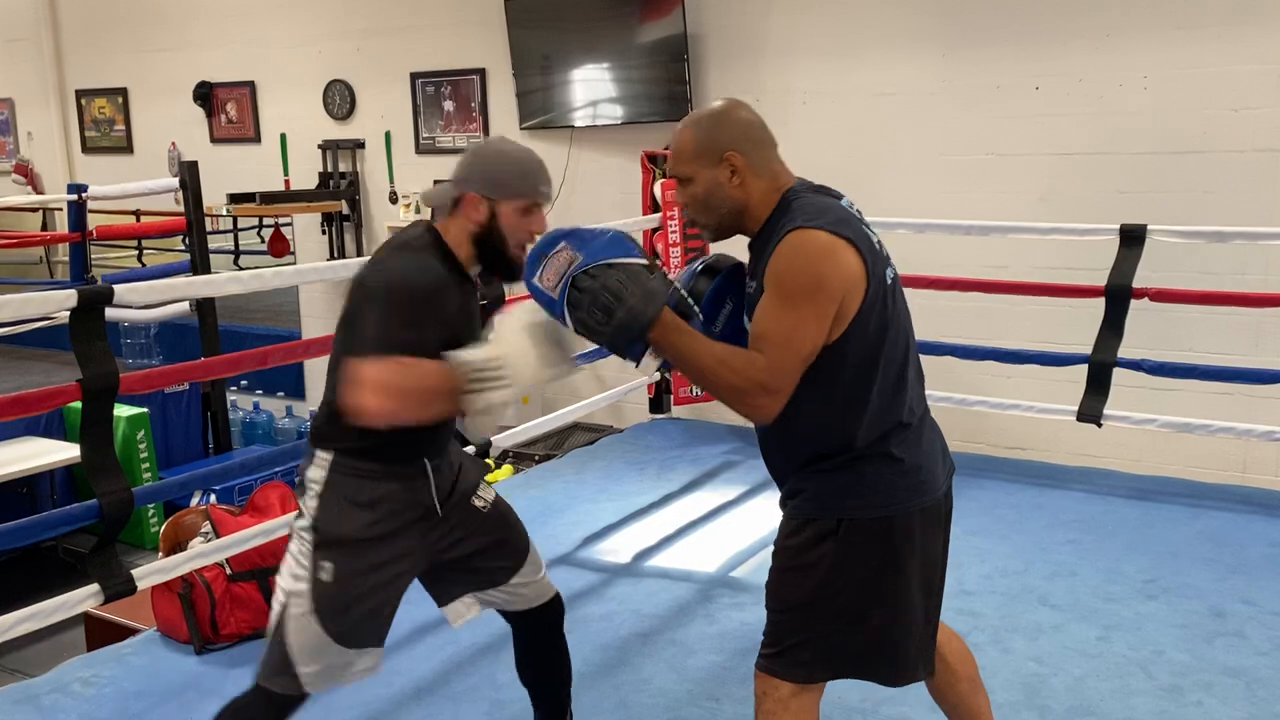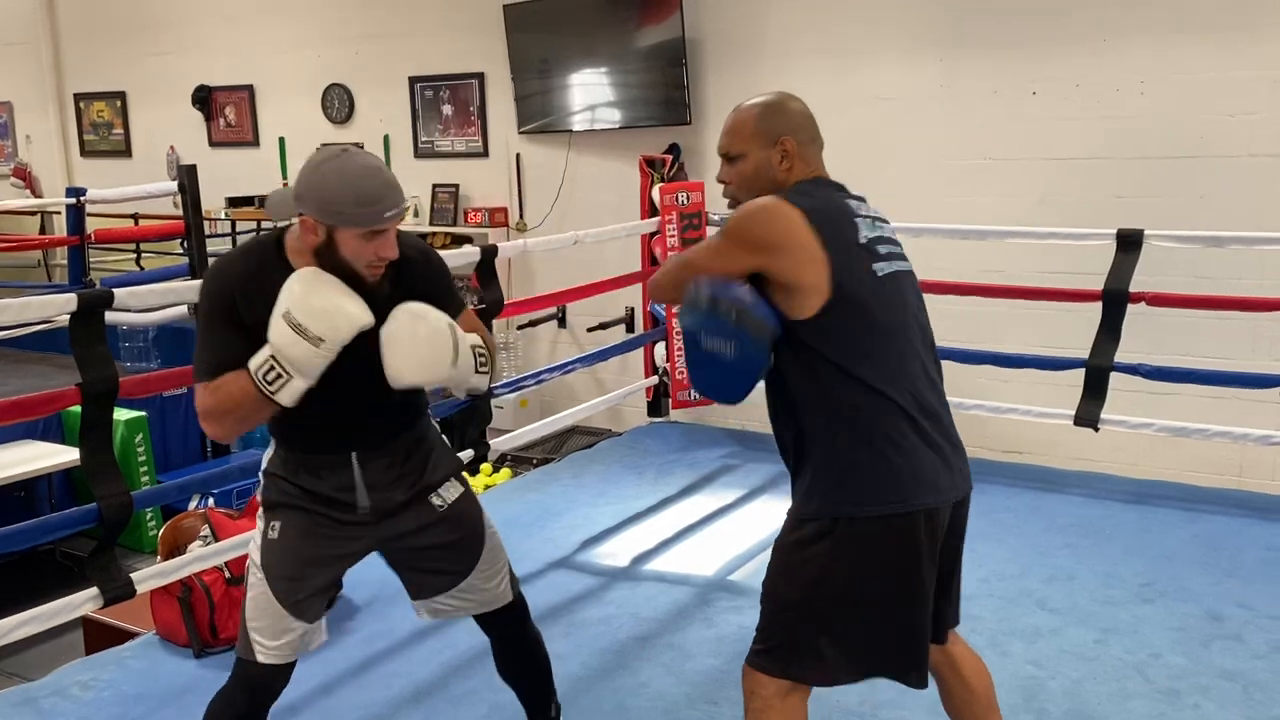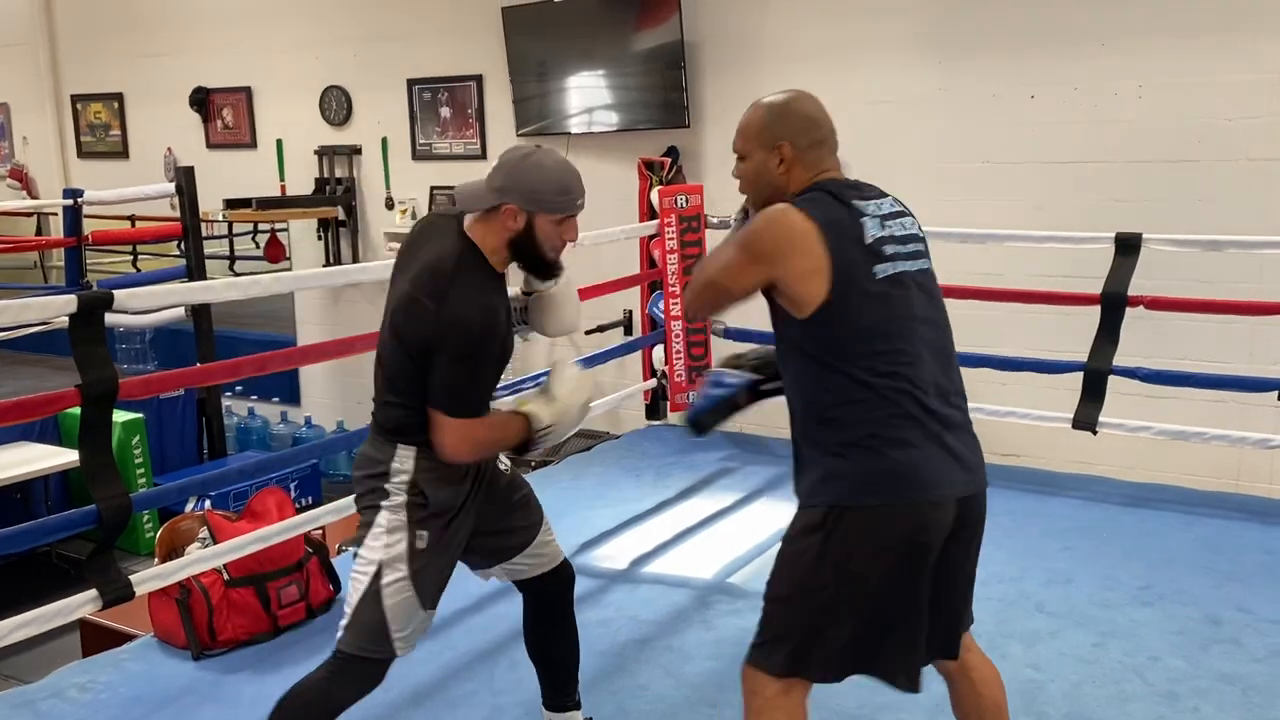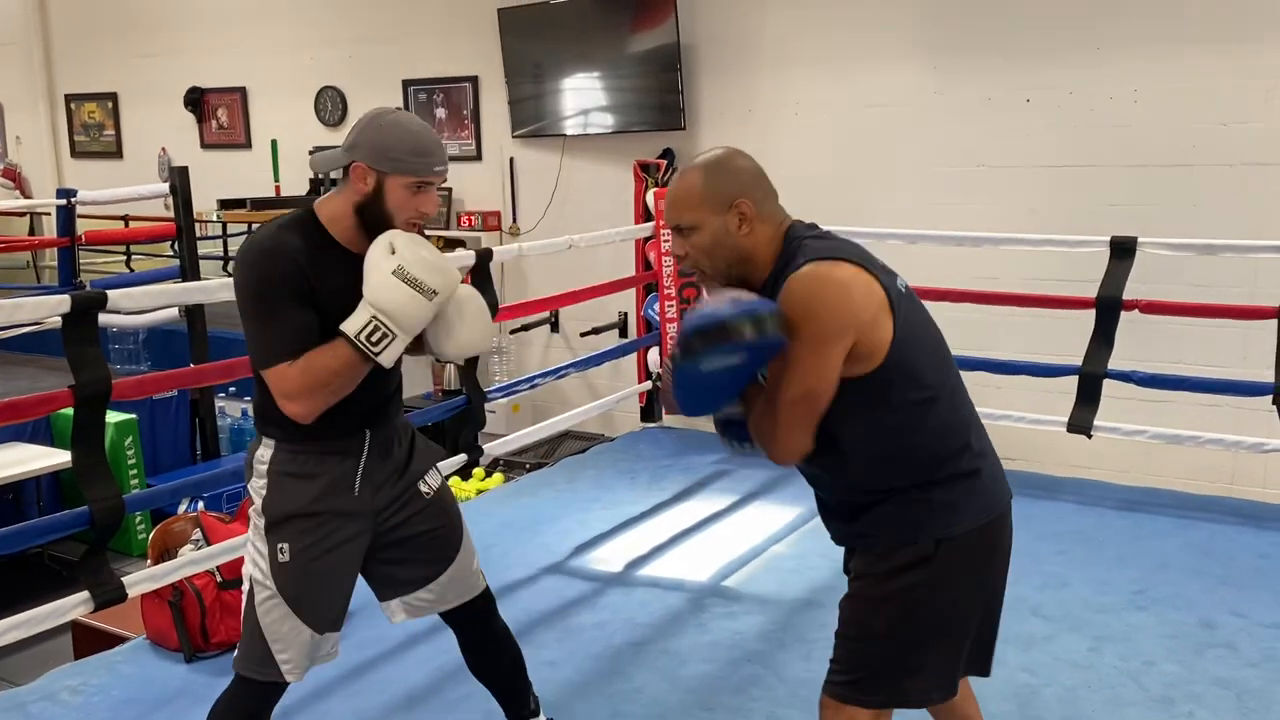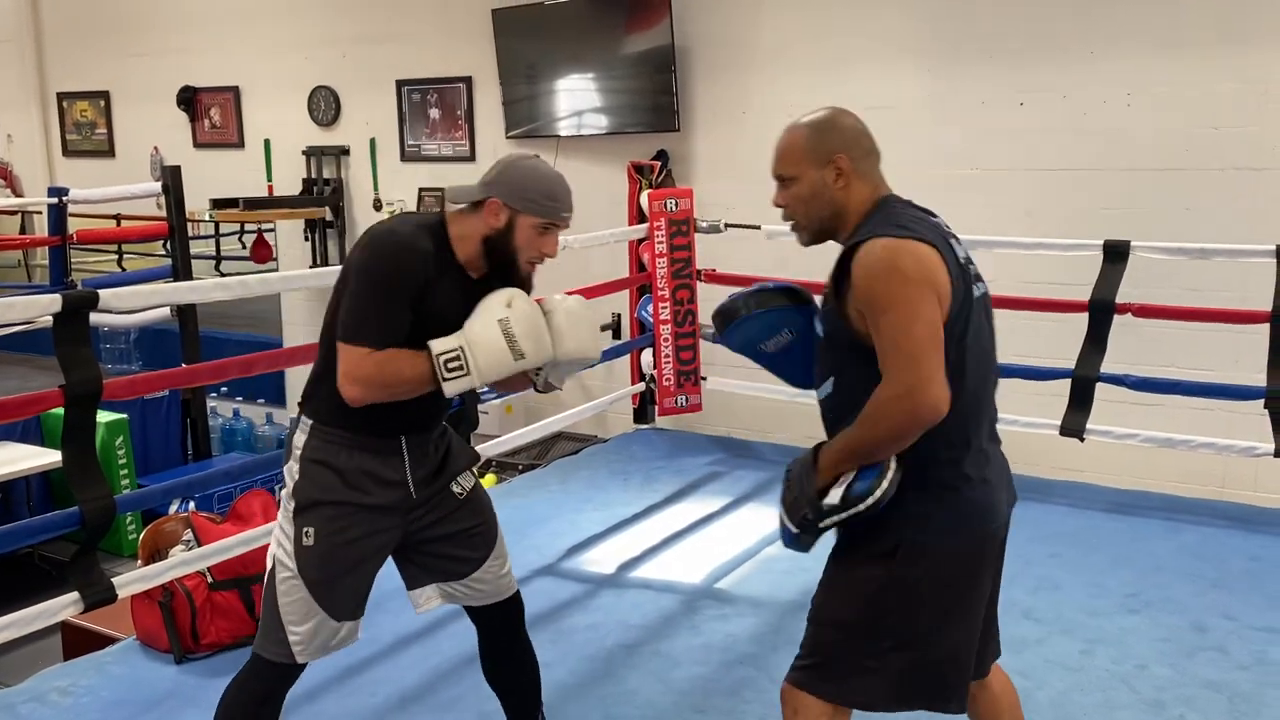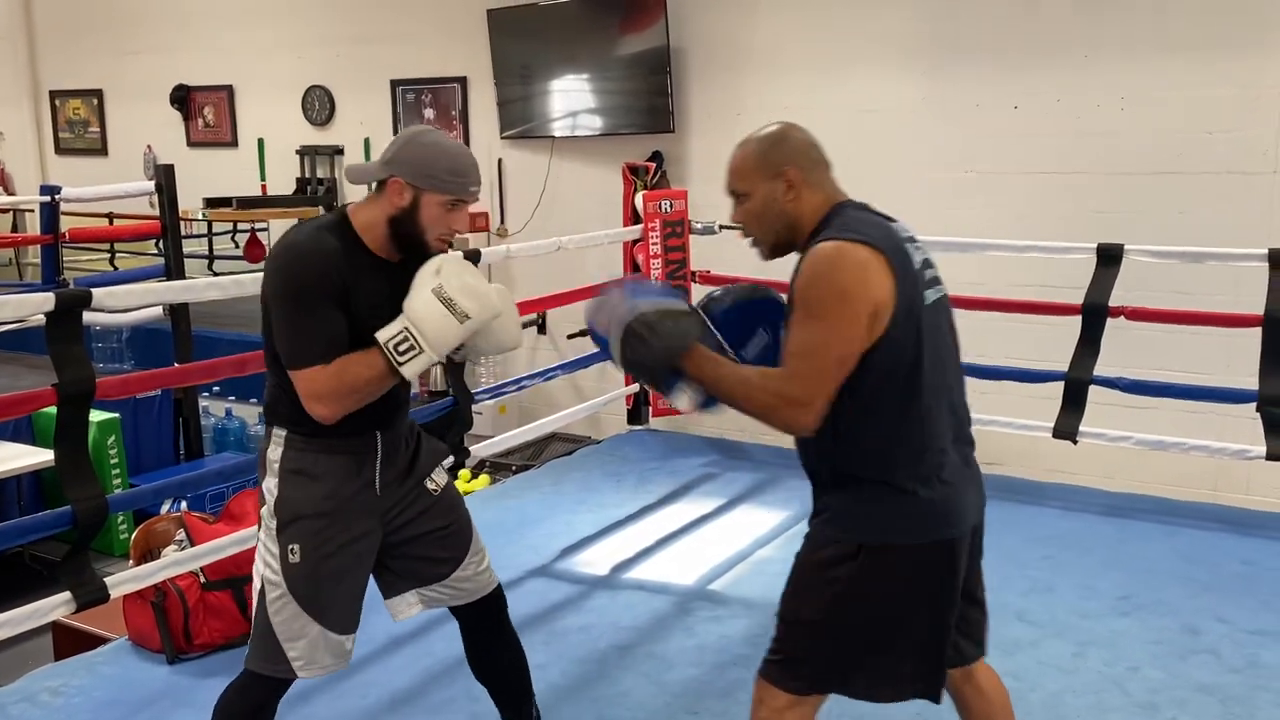
dt=0.5s
person 1, frame 1
left shoulder: (809, 245)
right shoulder: (810, 210)
left elbow: (763, 393)
right elbow: (787, 341)
left wrist: (654, 323)
right wrist: (690, 317)
left hip: (857, 495)
right hip: (905, 473)
right knee: (920, 627)
person 1, frame 2
left shoulder: (772, 220)
right shoulder: (861, 222)
left elbow: (668, 284)
right wrist: (742, 328)
left hip: (863, 496)
right hip: (937, 476)
right knee: (936, 638)
person 1, frame 3
left shoulder: (785, 227)
right shoulder: (893, 215)
left elbow: (698, 299)
left wrist: (747, 239)
right wrist: (768, 367)
left hip: (869, 491)
right hip: (955, 473)
right knee: (951, 641)
person 1, frame 4
left shoulder: (818, 284)
right shoulder: (755, 276)
left elbow: (783, 439)
left wrist: (740, 411)
left hip: (936, 519)
right hip: (929, 507)
right knee: (925, 660)
person 1, frame 5
left shoulder: (886, 254)
right shoulder: (916, 231)
left elbow: (919, 396)
left wrist: (826, 464)
left hip: (919, 518)
right hip: (969, 501)
right knee: (968, 661)
person 1, frame 6
left shoulder: (839, 260)
right shoulder: (876, 237)
left elbow: (797, 408)
left wrist: (688, 354)
left hip: (885, 519)
right hip: (949, 499)
right knee: (956, 656)
person 2, frame 1
left shoulder: (447, 258)
right shoulder: (411, 274)
right elbow: (374, 398)
left wrist: (542, 331)
right wrist: (496, 366)
left hip: (439, 474)
right hip: (359, 492)
left knee: (541, 609)
person 2, frame 2
left shoulder: (411, 262)
right shoulder: (237, 282)
left elbow: (478, 348)
right elbow: (218, 420)
left wrist: (456, 356)
right wrist: (288, 354)
left hip: (413, 468)
right hip: (306, 486)
left knee: (505, 610)
right knee: (258, 674)
person 2, frame 3
left shoulder: (441, 232)
right shoulder: (465, 308)
right elbow: (458, 443)
left wrist: (528, 307)
right wrist: (545, 417)
left hip: (447, 462)
right hip: (417, 476)
left knee: (553, 579)
right knee: (361, 663)
person 2, frame 4
left shoulder: (395, 241)
right shoulder: (275, 255)
right elbow: (299, 398)
left wrist: (446, 324)
right wrist: (381, 320)
left hip: (393, 453)
right hip: (304, 480)
left knee: (474, 608)
person 2, frame 5
left shoulder: (495, 270)
right shoulder: (396, 250)
left elbow: (498, 376)
right elbow: (357, 381)
left wrist: (549, 362)
right wrist: (468, 352)
left hip: (428, 455)
right hip: (341, 465)
left knee: (502, 611)
right knee: (279, 659)
person 2, frame 6
left shoulder: (418, 250)
right shoulder: (308, 256)
right elbow: (324, 400)
left wrist: (474, 331)
right wrist: (418, 332)
left hip: (400, 454)
right hip: (316, 471)
left knee: (485, 606)
right knee: (274, 666)
